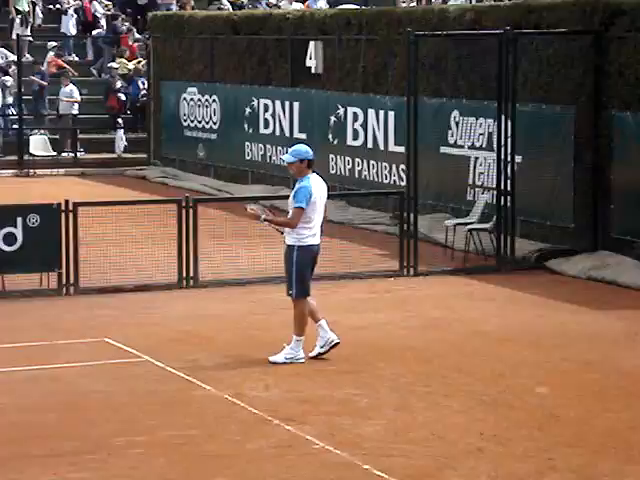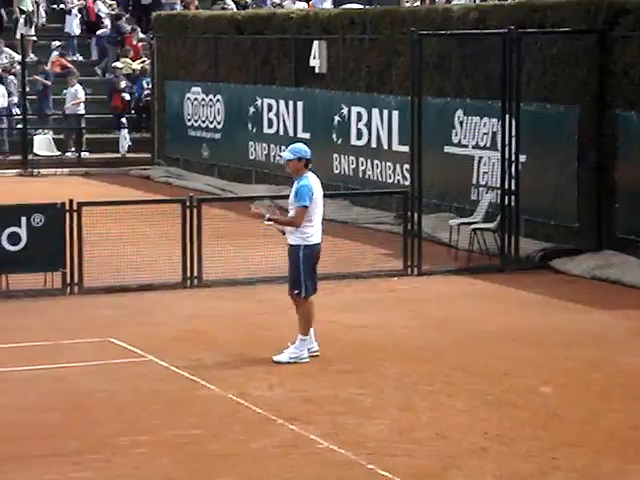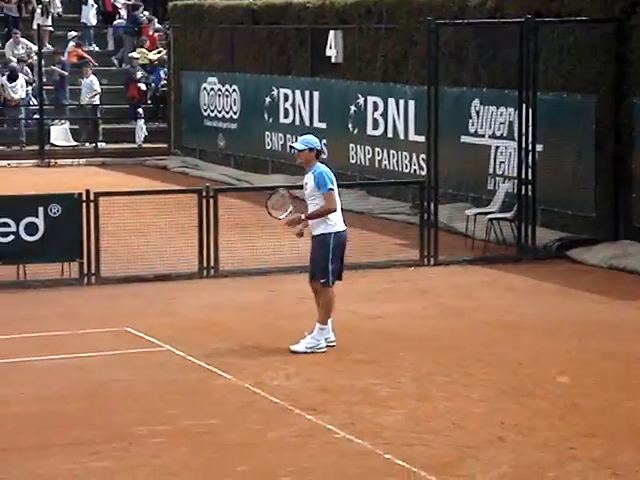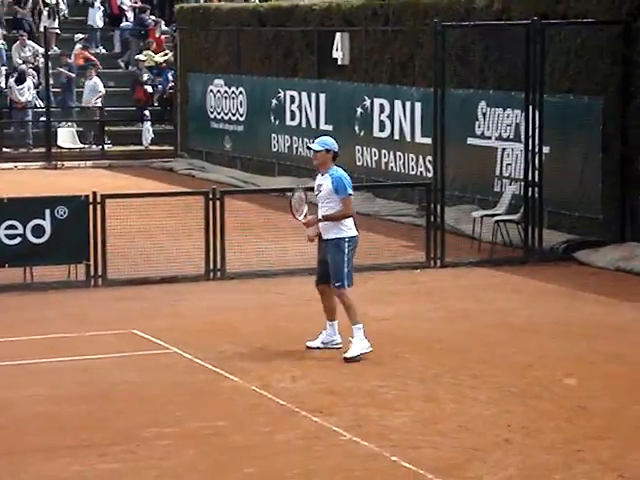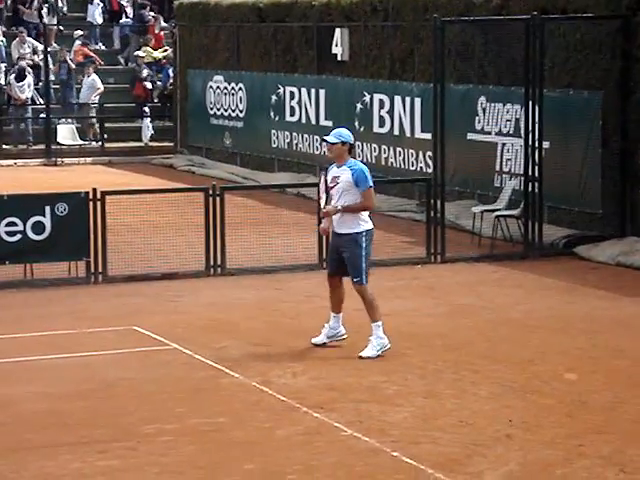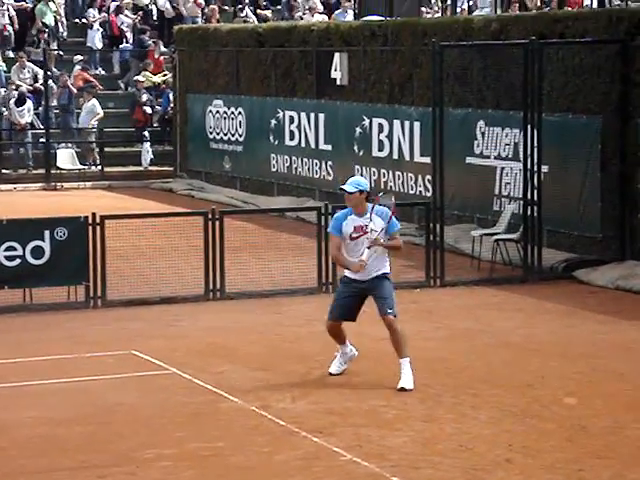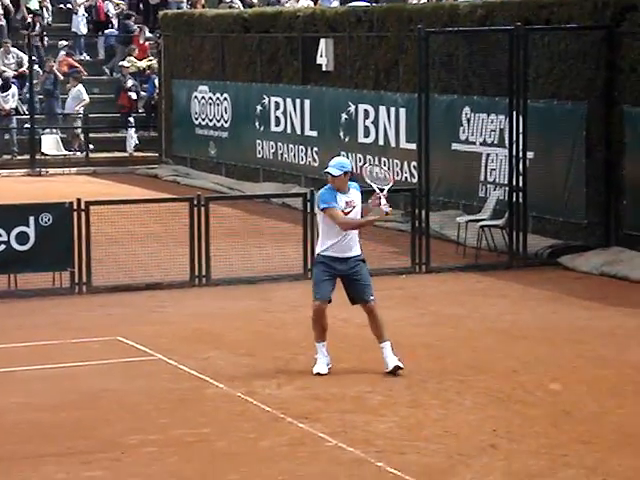
dt=0.3s
person 1, frame 1
left shoulder: (304, 187)
right shoulder: (318, 181)
left elbow: (293, 222)
right elbow: (321, 215)
left wrist: (264, 218)
left hip: (300, 246)
right hip: (311, 243)
left knee: (298, 297)
right knee: (300, 294)
left ankle: (295, 350)
right ankle: (325, 334)
person 1, frame 2
left shoulder: (303, 186)
right shoulder: (311, 180)
left elbow: (296, 221)
left wrist: (268, 217)
left hip: (303, 245)
right hip: (307, 243)
left knee: (303, 296)
right knee: (297, 294)
left ankle: (300, 349)
right ankle: (309, 342)
person 1, frame 3
left shoulder: (321, 173)
right shoulder: (309, 175)
left elbow: (331, 206)
left wrist: (301, 218)
right wrist: (303, 225)
left hip: (331, 234)
right hip: (320, 235)
left knee: (326, 285)
right knee: (316, 284)
left ankle: (318, 338)
right ankle: (325, 334)
person 1, frame 4
left shoulder: (338, 177)
right shoulder: (320, 177)
left elbow: (348, 212)
left wrist: (318, 219)
right wrist: (316, 227)
left hip: (342, 240)
right hip: (327, 239)
left knee: (340, 290)
right knee: (322, 286)
left ankle: (360, 340)
right ankle: (331, 335)
person 1, frame 5
left shoulder: (358, 170)
right shoulder: (331, 170)
left elbow: (369, 203)
left wrist: (339, 209)
right wrist: (326, 220)
left hip: (357, 235)
right hip: (338, 234)
left knee: (360, 286)
right knee: (333, 279)
left ankle: (379, 339)
right ankle: (334, 327)
person 1, frame 6
left shoulder: (382, 214)
right shoulder: (340, 219)
left elbow: (398, 243)
right elbow: (335, 253)
left wrist: (382, 243)
right wrist: (352, 266)
left hip: (379, 277)
right hip: (351, 279)
left knee: (390, 320)
right knee: (332, 324)
left ankle: (406, 371)
right ankle: (346, 351)
person 1, frame 7
left shoulder: (355, 189)
right shoulder: (325, 195)
left elbow: (364, 215)
right elbow: (344, 223)
left wrist: (373, 206)
right wrist: (373, 218)
left hip: (353, 259)
right hip: (326, 260)
left knee: (370, 307)
right knee: (318, 307)
left ankle: (388, 356)
right ankle: (322, 357)
